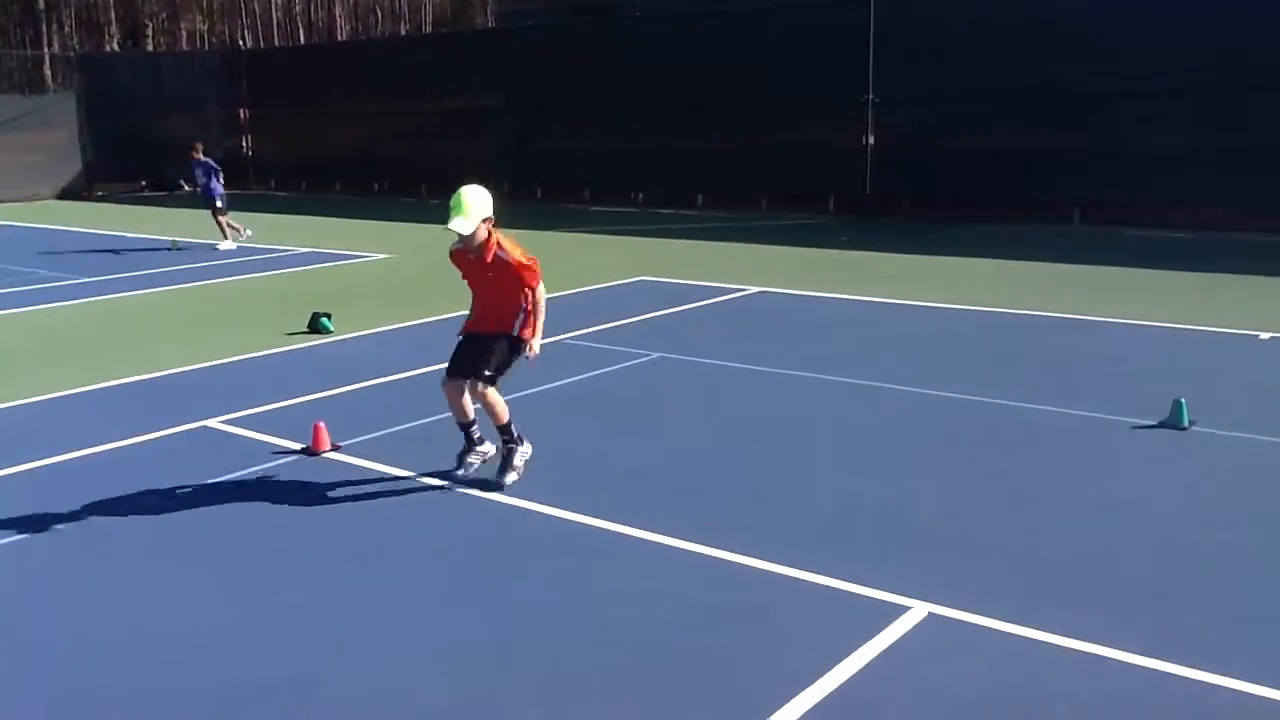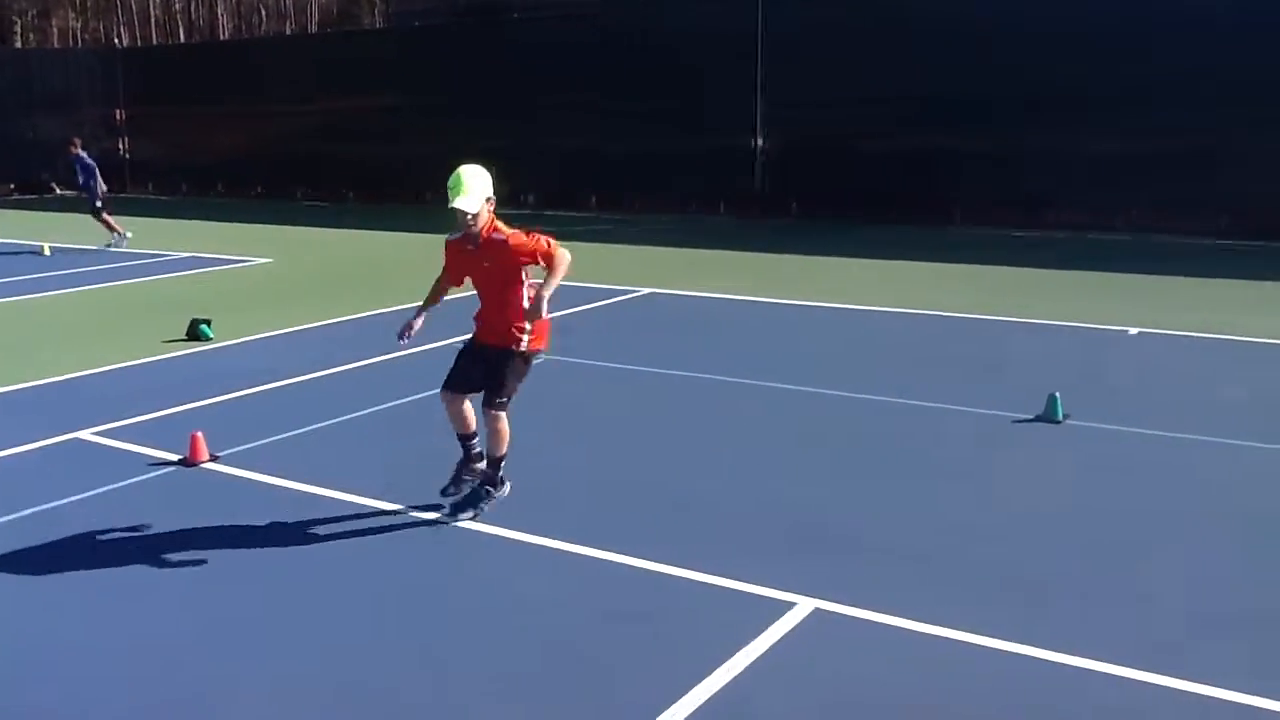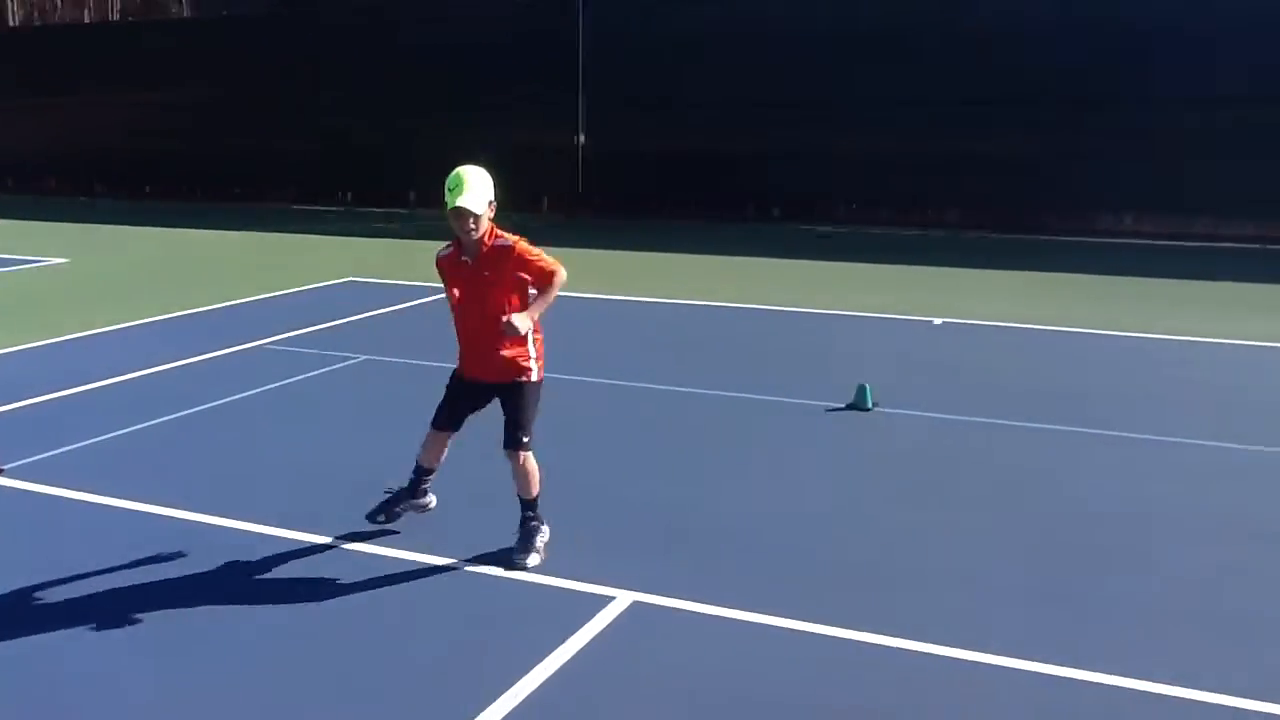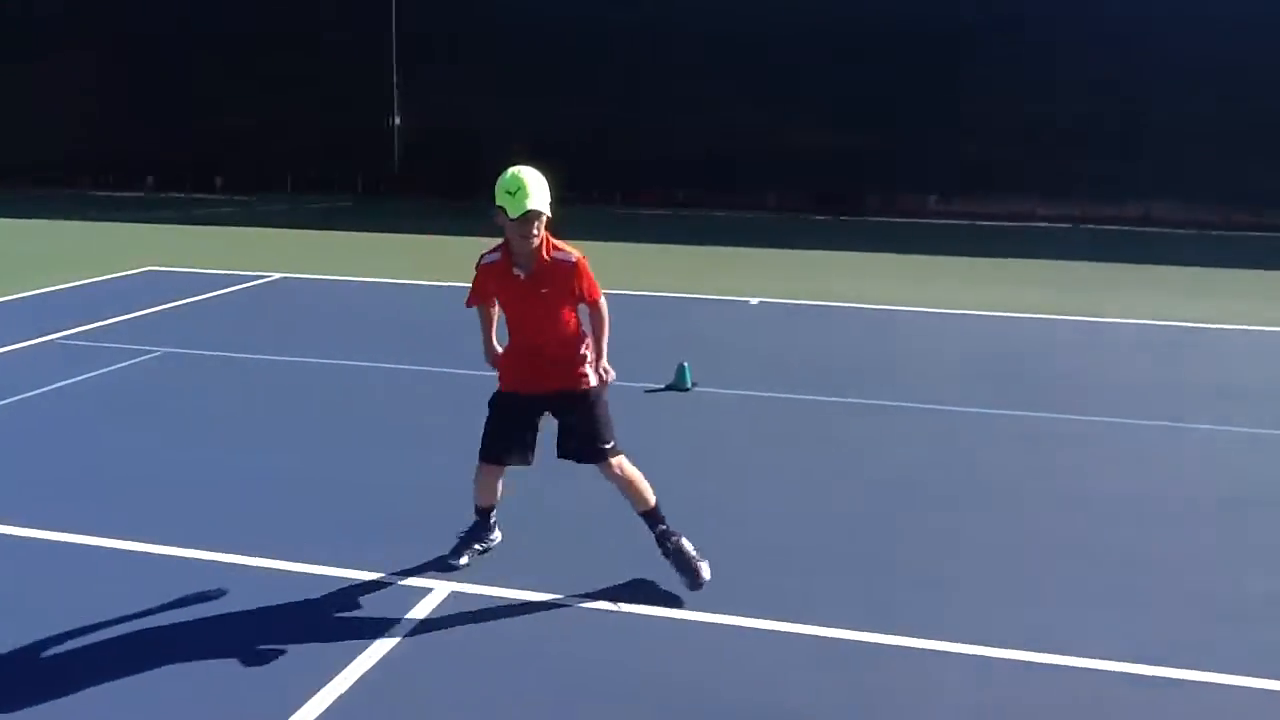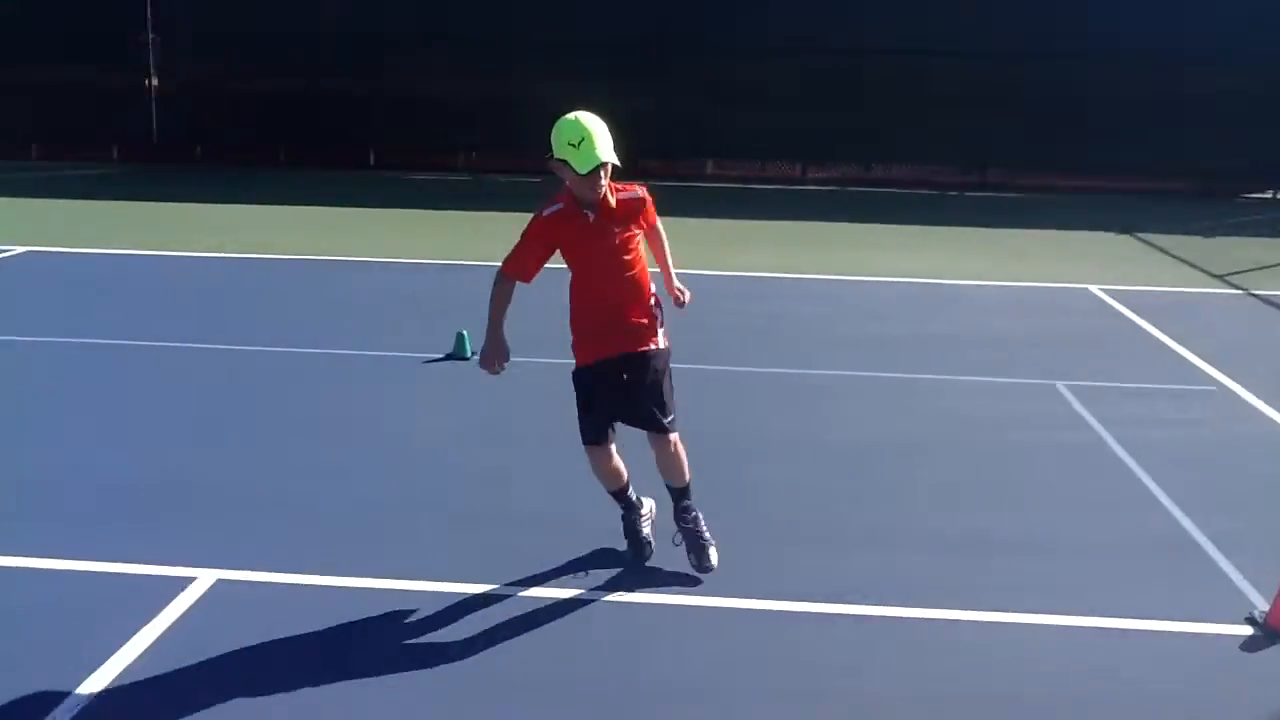
dt=0.3s
person 1, frame 1
left shoulder: (509, 256)
right shoulder: (458, 251)
left elbow: (537, 290)
left wrist: (536, 335)
right wrist: (473, 316)
left hip: (510, 329)
right hip: (479, 326)
left knee: (482, 387)
right knee: (451, 383)
left ankle: (514, 445)
right ankle: (476, 443)
person 1, frame 2
left shoulder: (509, 242)
right shoulder: (455, 244)
left elbow: (562, 256)
right elbow: (447, 280)
left wrist: (543, 294)
right wrist: (422, 313)
left hip: (519, 335)
right hip: (487, 331)
left knee: (494, 410)
right knee: (451, 394)
left ankle: (493, 481)
right ankle: (472, 459)
person 1, frame 3
left shoulder: (508, 249)
right shoulder: (447, 257)
left elbow: (558, 275)
left wrist: (529, 316)
left hip: (517, 365)
right hip: (472, 364)
left knee: (517, 451)
right knee: (438, 433)
left ankle: (533, 524)
right ankle: (418, 492)
person 1, frame 4
left shoulder: (568, 261)
right shoulder: (490, 266)
left elbow: (596, 304)
left wrist: (600, 356)
right wrist: (489, 343)
left hip: (574, 375)
right hip: (519, 380)
left knee: (611, 462)
right knee: (490, 464)
left ankle: (666, 538)
right ankle: (483, 529)
person 1, frame 5
left shoulder: (633, 200)
right shoulder: (550, 219)
right elbow: (509, 274)
left wrist: (671, 278)
right wrist: (495, 335)
left hip: (643, 337)
right hip: (592, 349)
left knee: (662, 432)
right knee: (598, 447)
left ankle: (686, 515)
right ankle: (634, 510)
